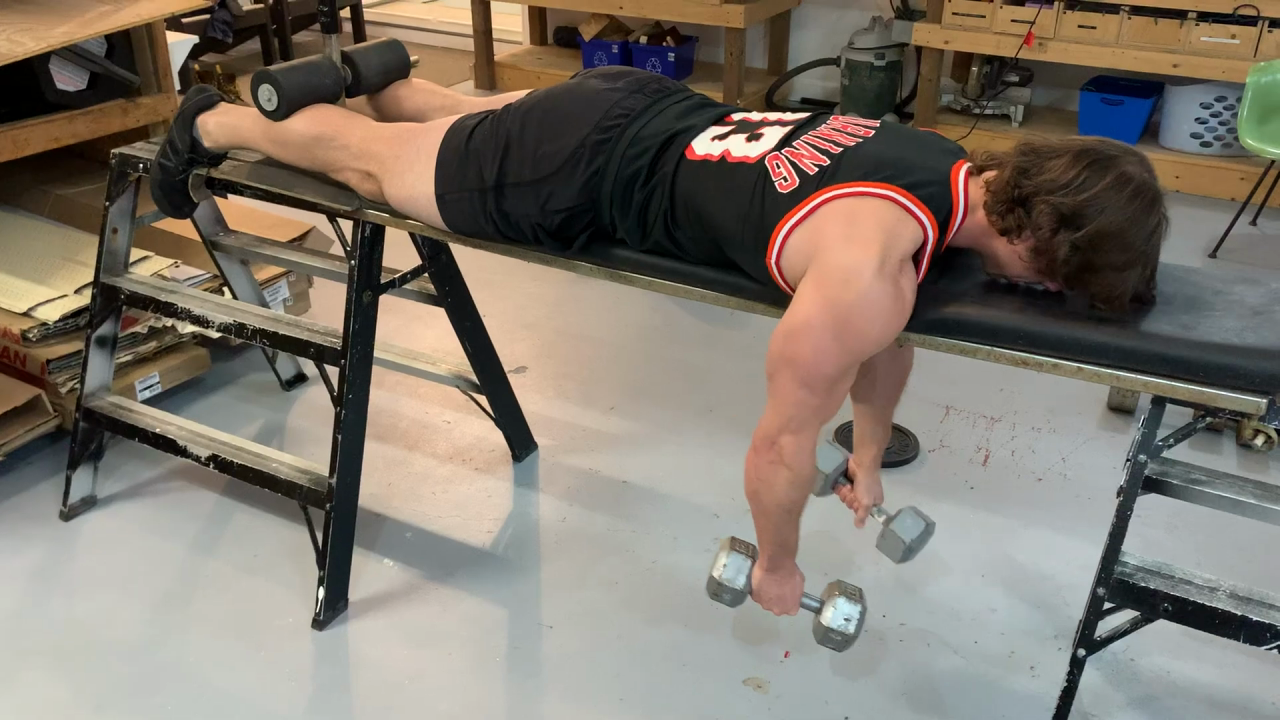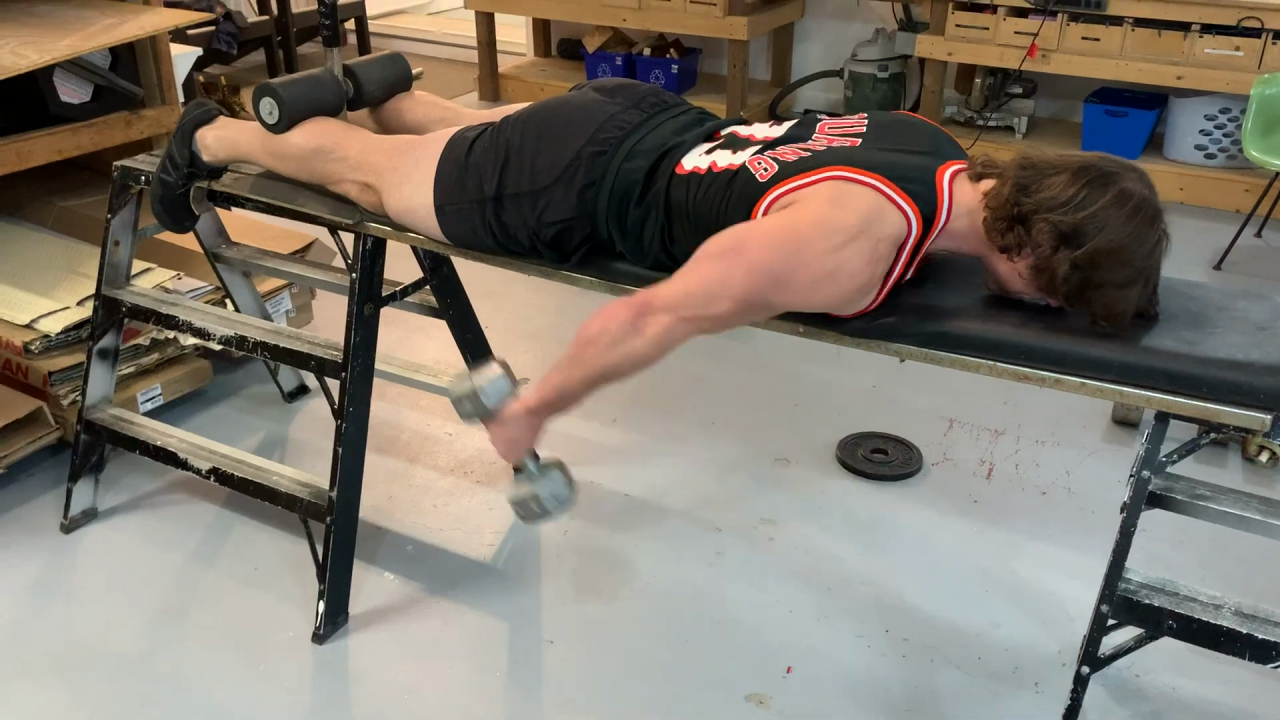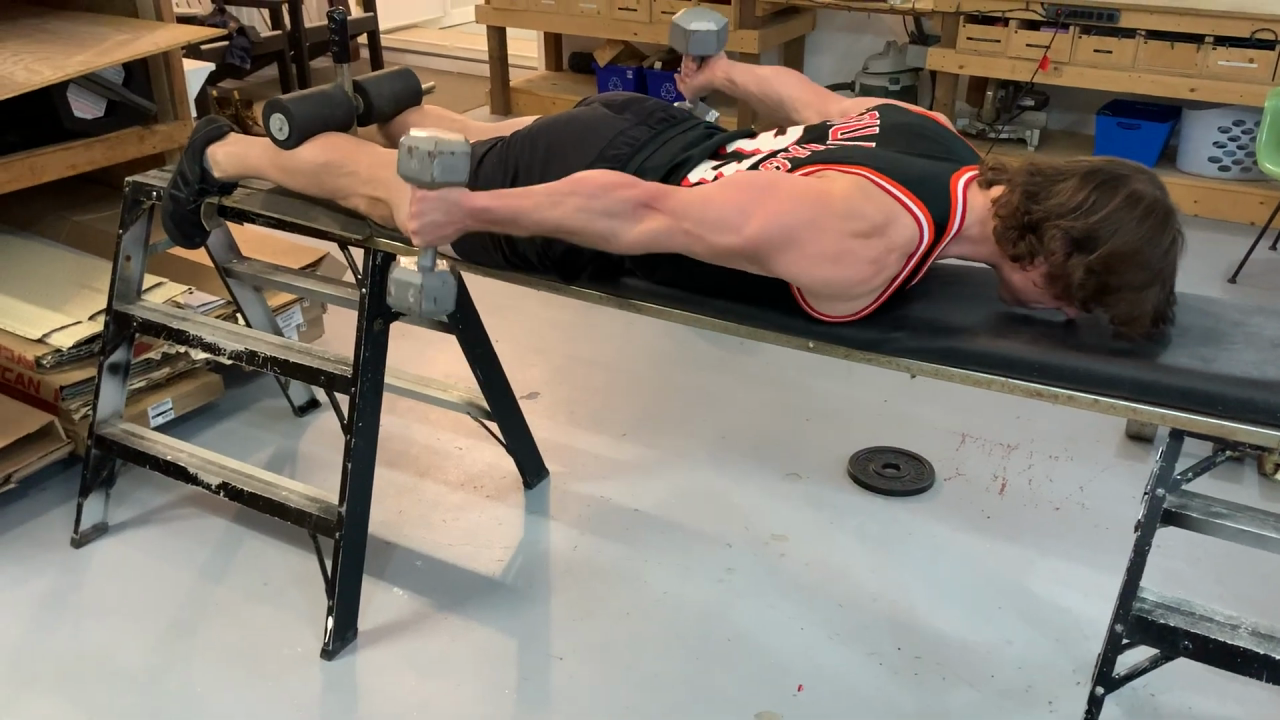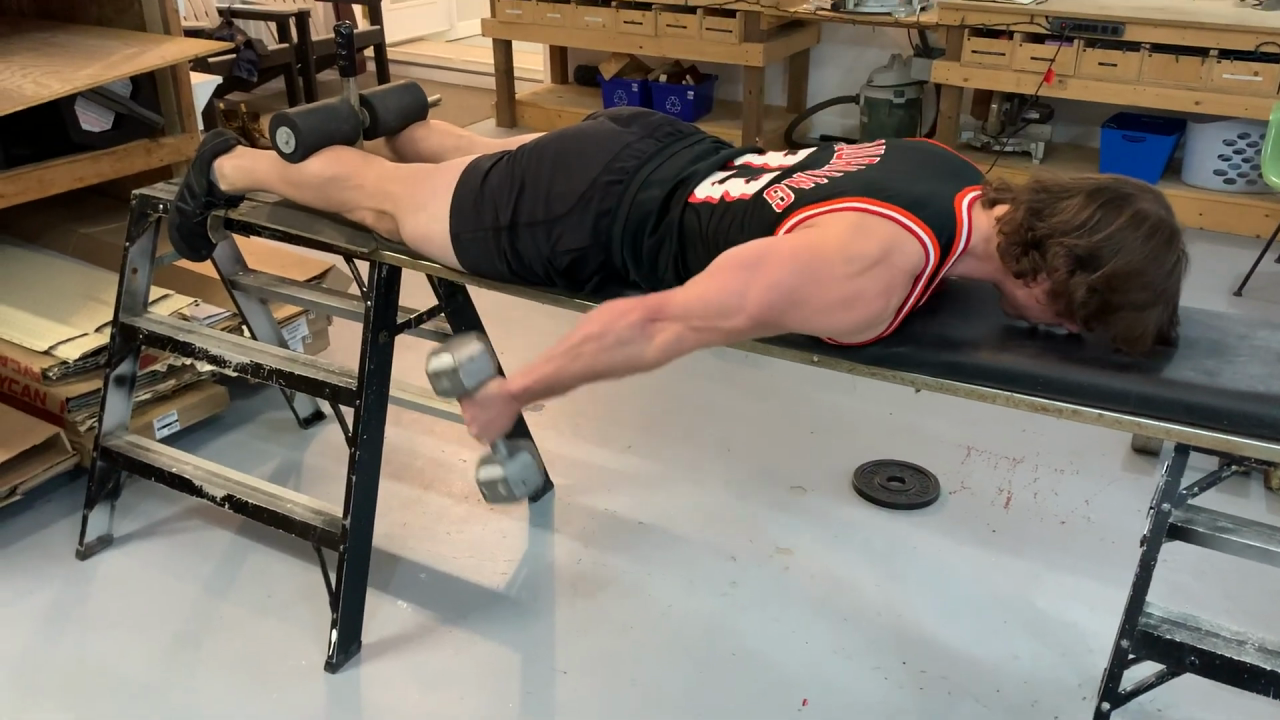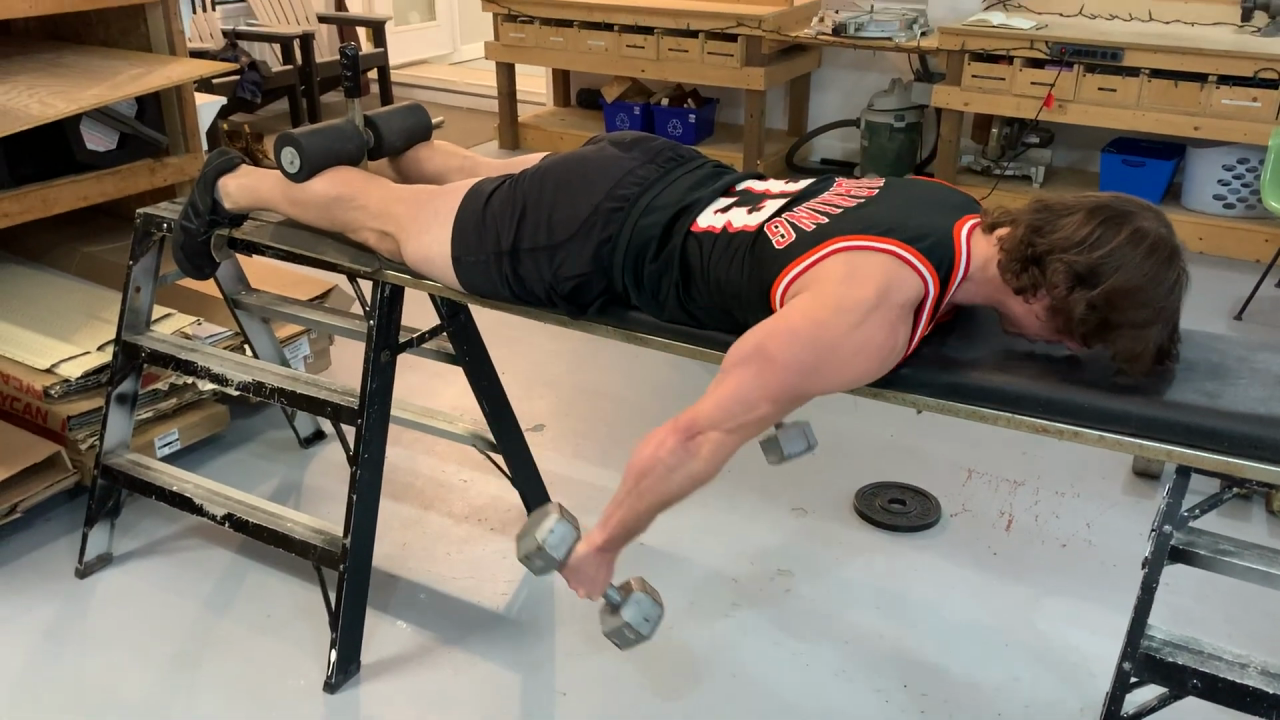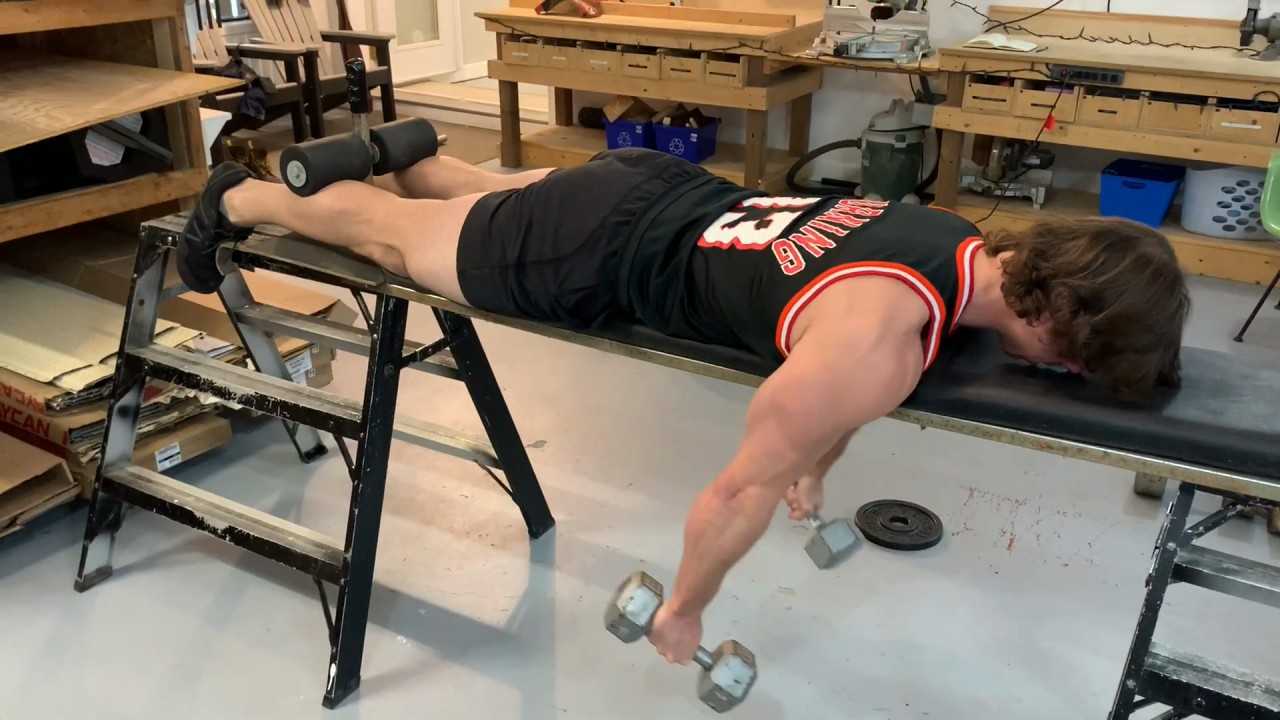
dt=0.5s
person 1, frame 1
left shoulder: (948, 166)
right shoulder: (867, 268)
left elbow: (883, 333)
right elbow: (780, 442)
left wrist: (871, 457)
right wrist: (777, 566)
left hip: (633, 111)
right hip: (578, 176)
left knee: (450, 109)
right knee: (370, 159)
right ankle: (214, 123)
person 1, frame 2
left shoulder: (937, 152)
right shoulder: (858, 246)
right elbow: (652, 318)
right wrist: (529, 411)
left hip: (634, 128)
right hip: (581, 186)
left knee: (466, 120)
right knee: (375, 176)
right ankle: (215, 140)
person 1, frame 3
left shoulder: (937, 141)
right shoulder: (865, 247)
left elbow: (793, 89)
right elbow: (637, 215)
left wrist: (723, 70)
right wrist: (465, 212)
left hip: (643, 133)
right hip: (602, 169)
left knee: (468, 142)
right knee: (384, 191)
left ankle: (380, 106)
right ankle: (225, 156)
person 1, frame 4
left shoulder: (955, 177)
right shoulder: (872, 274)
right elbow: (657, 323)
right wrist: (510, 394)
left hip: (646, 147)
right hip: (590, 214)
left knee: (473, 151)
right knee: (385, 201)
right ankle: (231, 167)
person 1, frame 5
left shoulder: (958, 213)
right shoulder: (873, 315)
right elbow: (700, 432)
left wrist: (784, 369)
right wrist: (599, 547)
left hip: (648, 174)
right hip: (593, 239)
left knee: (474, 171)
right knee: (387, 219)
right ankle: (235, 187)
person 1, frame 6
left shoulder: (960, 240)
right shoulder: (874, 344)
right elbow: (742, 489)
left wrist: (818, 467)
right wrist: (683, 610)
left hip: (653, 190)
right hip: (596, 253)
left knee: (478, 188)
right knee: (390, 235)
right ankle: (239, 199)
